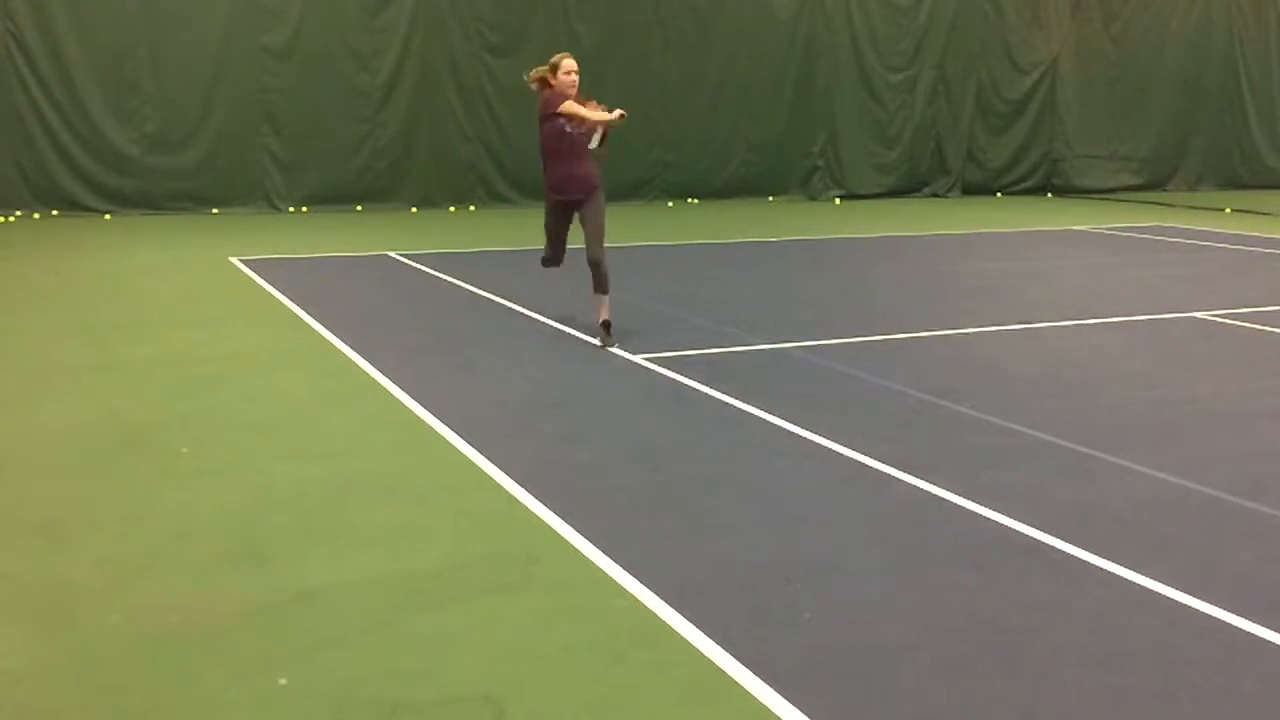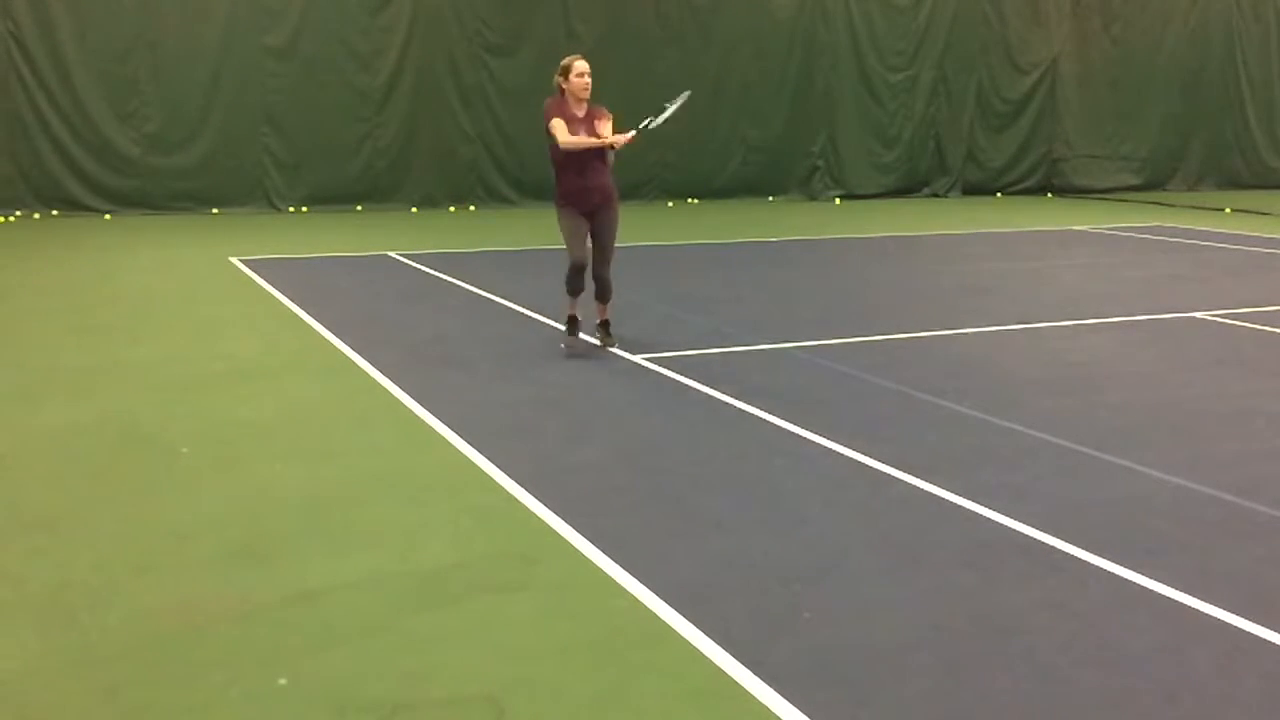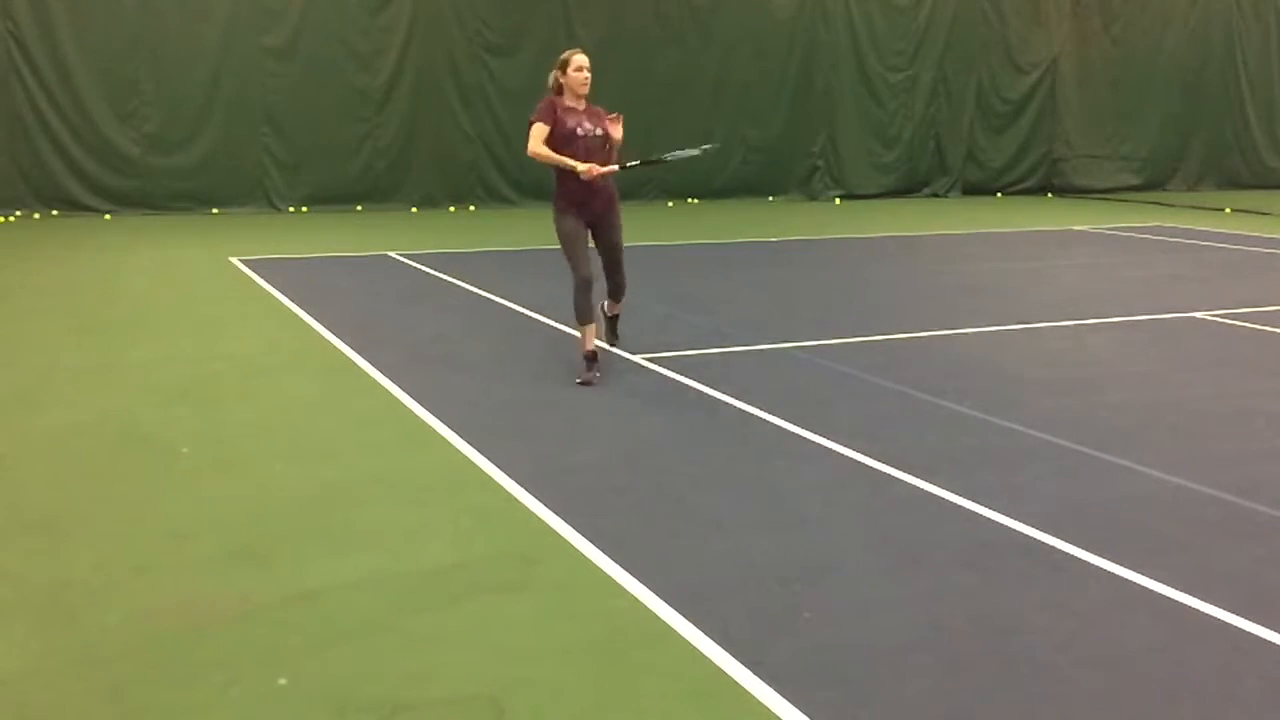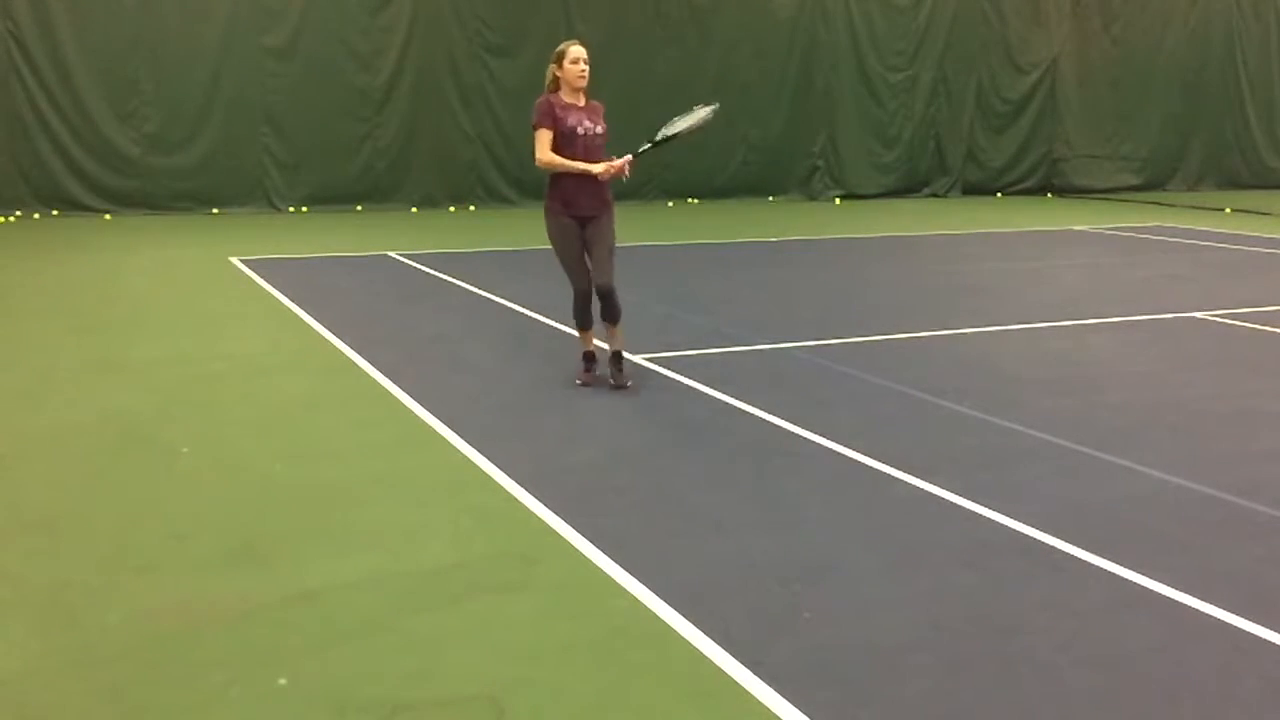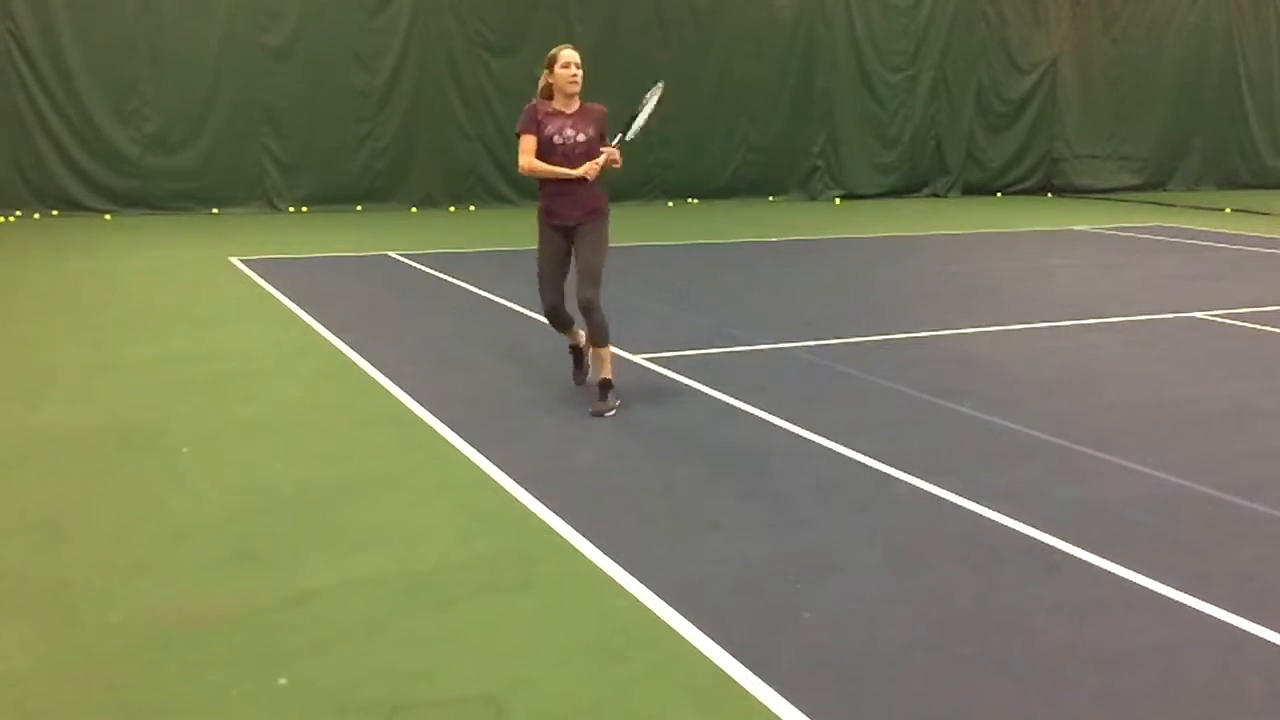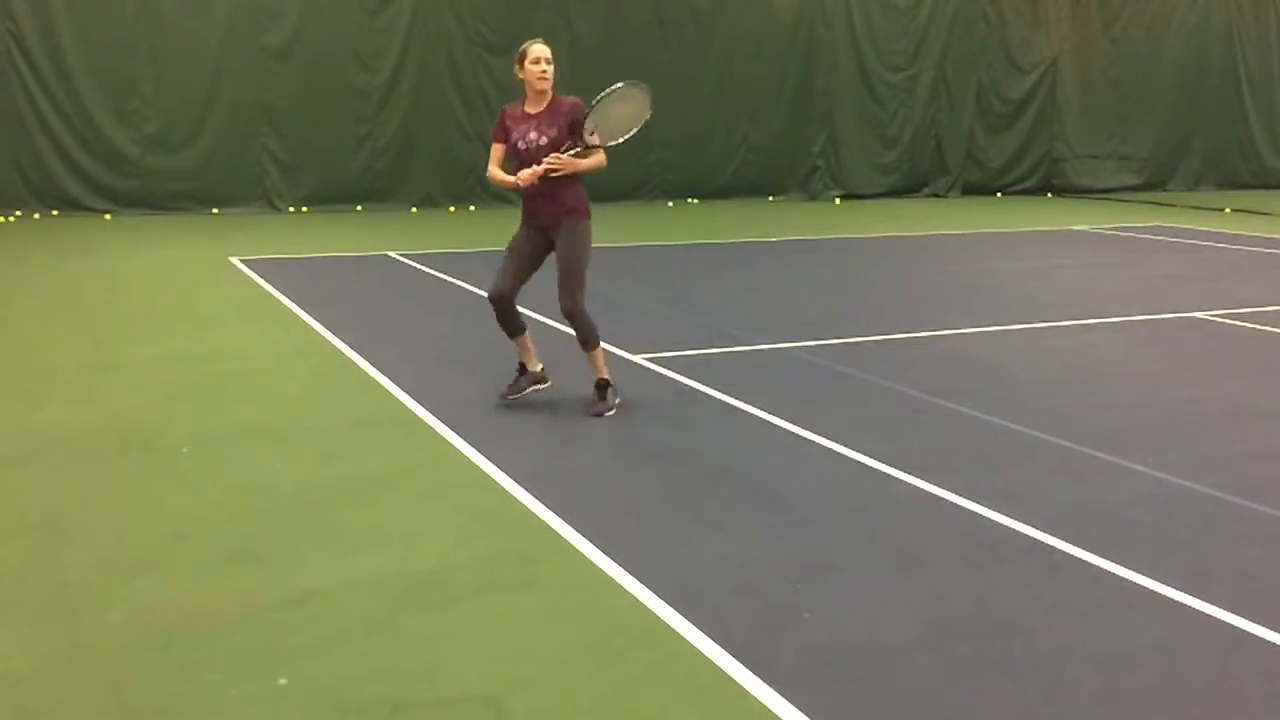
dt=0.2s
person 1, frame 1
left shoulder: (582, 110)
right shoulder: (548, 98)
right elbow: (591, 116)
left wrist: (598, 127)
right wrist: (612, 116)
left hip: (589, 191)
right hip: (558, 193)
left knee: (596, 257)
right knee: (554, 258)
left ankle: (605, 323)
right ankle: (551, 252)
person 1, frame 2
left shoulder: (599, 113)
right shoulder: (555, 107)
left elbow: (607, 159)
right elbow: (564, 142)
left wrist: (610, 141)
right wrist: (608, 142)
left hip: (603, 201)
right hip: (571, 204)
left knee: (601, 269)
right knee: (577, 261)
left ankle: (603, 321)
right ankle: (572, 313)
person 1, frame 3
left shoulder: (600, 114)
right shoulder: (550, 107)
right elbow: (534, 148)
left wrist: (617, 142)
right wrist: (576, 165)
left hip: (605, 205)
right hip: (570, 209)
left knee: (617, 278)
right knee: (583, 277)
left ankle: (610, 310)
right ankle: (589, 355)
person 1, frame 4
left shoulder: (595, 109)
right shoulder: (548, 105)
right elbow: (543, 157)
left wrist: (616, 163)
right wrist: (590, 168)
left hip: (599, 207)
right hip: (562, 209)
left knee: (605, 284)
right knee: (581, 286)
left ankle: (615, 355)
right ankle: (588, 355)
person 1, frame 5
left shoulder: (597, 114)
right shoulder: (535, 113)
left elbow: (614, 160)
right elbow: (526, 163)
left wrist: (610, 158)
right wrist: (572, 171)
left hip: (591, 218)
right hip: (551, 220)
left knee: (588, 299)
right knee: (551, 304)
left ankle: (607, 384)
right ankle: (580, 343)
person 1, frame 6
left shoulder: (571, 108)
right shoulder: (508, 116)
left elbow: (600, 159)
right elbow: (492, 170)
left wrist: (570, 165)
right wrist: (514, 179)
left hip: (571, 218)
right hip: (533, 221)
left knee: (571, 305)
right knee: (500, 293)
left ankle: (604, 382)
right ankle: (532, 368)
